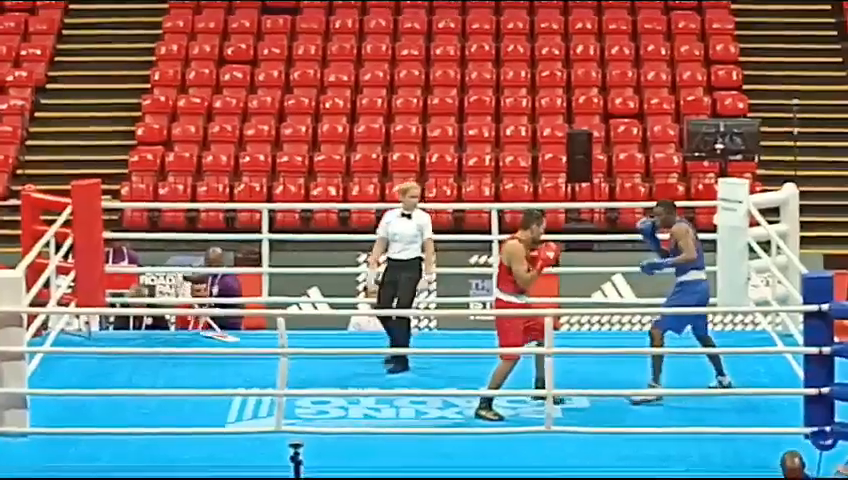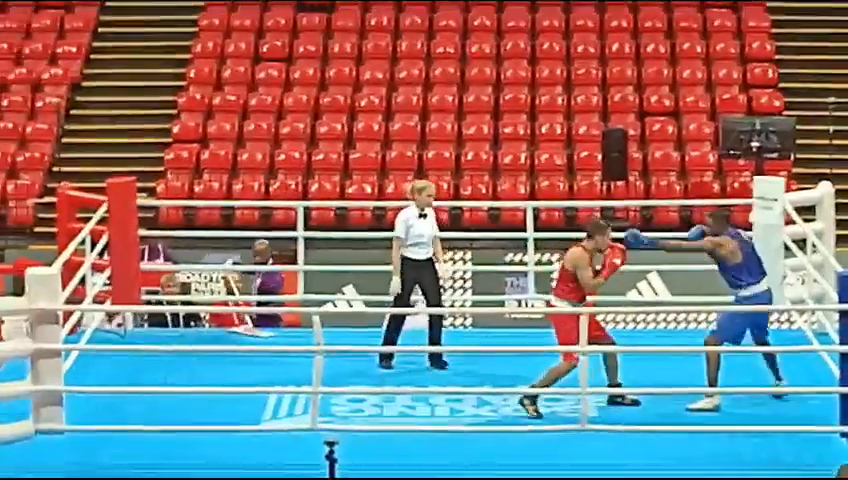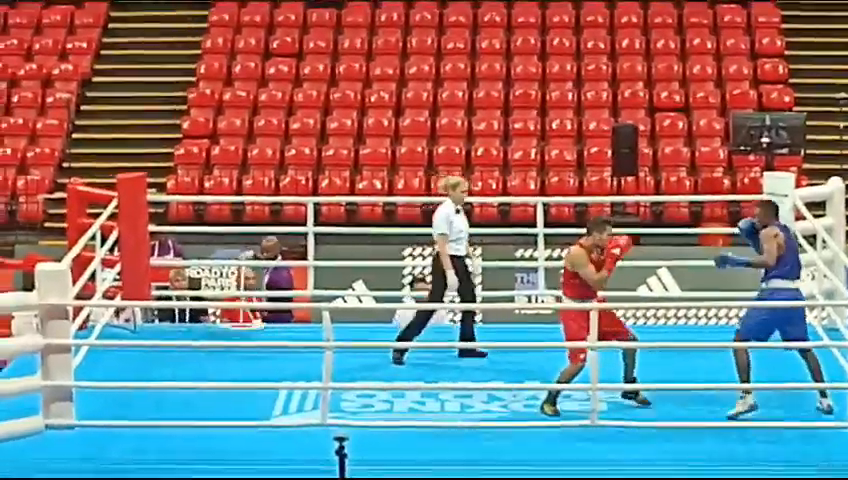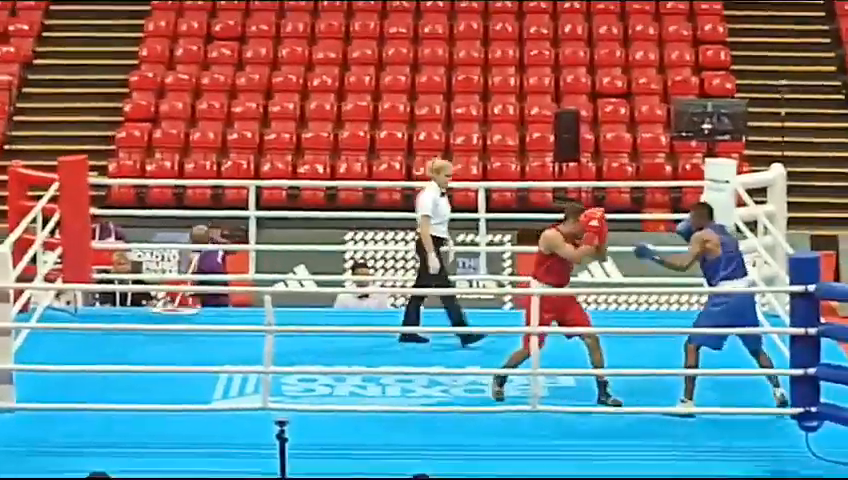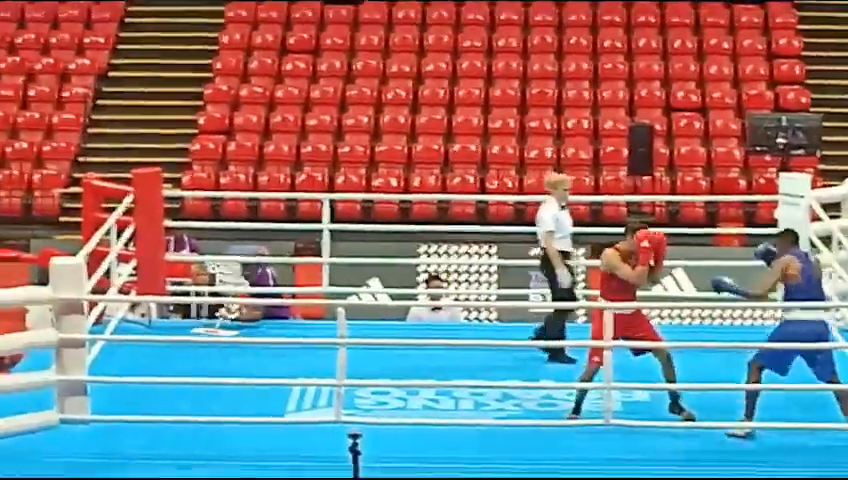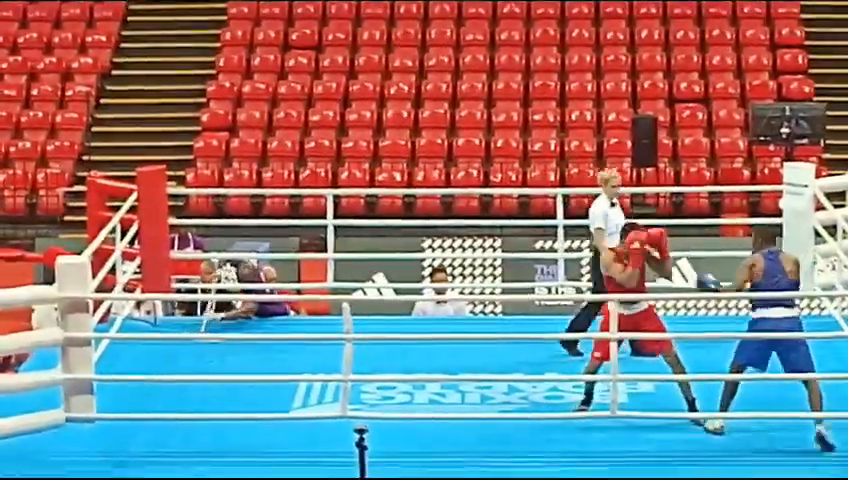
dt=0.4s
person 1, frame 1
left shoulder: (678, 228)
right shoulder: (681, 228)
left elbow: (691, 256)
right elbow: (671, 257)
left wrist: (661, 263)
right wrist: (651, 239)
left hip: (689, 287)
right hip: (699, 286)
left knee: (657, 331)
right knee: (701, 334)
left ankle: (655, 387)
right ankle: (722, 378)
person 1, frame 2
left shoulder: (718, 242)
right shoulder: (740, 236)
left elbow: (682, 247)
left wrist: (647, 241)
left hip: (748, 300)
right hip: (763, 294)
left knee: (712, 342)
right knee: (761, 341)
left ankle: (712, 398)
right ankle: (779, 380)
person 1, frame 3
left shoulder: (768, 232)
right shoulder: (788, 232)
left elbow: (769, 261)
left wrist: (737, 261)
right wrist: (753, 239)
left hip: (773, 294)
right hip: (793, 294)
left knee: (740, 341)
right knee: (804, 348)
left ankle: (747, 396)
right ankle: (824, 398)
person 1, frame 4
left shoulder: (701, 236)
right shoulder: (727, 234)
left elbow: (683, 265)
left wrist: (652, 255)
left hip: (724, 297)
right hip: (744, 294)
left knee: (692, 346)
right knee: (755, 348)
left ankle: (687, 402)
right ankle: (777, 389)
person 1, frame 5
left shoulder: (782, 262)
right shoulder: (814, 262)
left elbow: (761, 293)
left wrist: (731, 287)
left hip: (794, 325)
right hip: (818, 326)
left knee: (755, 366)
left ankle: (747, 424)
person 1, frame 6
left shoulder: (752, 261)
right shoulder: (793, 260)
left elbow: (734, 291)
left hip: (762, 323)
right hip: (790, 322)
left knee: (736, 369)
right knee: (809, 378)
left ankle: (719, 420)
right ankle: (819, 427)
person 2, frame 1
left shoulder: (523, 244)
right shoulder: (514, 247)
right elbow: (524, 283)
left wrist: (538, 259)
right wrist: (542, 262)
left hip: (519, 303)
right hip: (508, 305)
left knee: (542, 337)
right knee: (511, 357)
left ankle: (541, 387)
right ankle: (484, 405)
person 2, frame 2
left shoulder: (586, 253)
right shoulder: (579, 255)
left elbow: (590, 279)
right elbow: (591, 288)
left wrist: (608, 264)
right wrist: (610, 268)
left hip: (577, 309)
right hip: (563, 311)
left knee: (609, 345)
right knee: (571, 360)
left ankle: (615, 394)
right ankle: (530, 396)
person 2, frame 3
left shoulder: (595, 249)
right shoulder: (577, 253)
left elbow: (600, 271)
right elbow: (597, 283)
left wrist: (613, 253)
right wrist: (612, 257)
left hip: (593, 305)
right hip: (575, 310)
left knee: (629, 340)
right knee: (579, 361)
left ankle: (630, 388)
right ankle: (549, 400)
person 2, frame 4
left shoulder: (576, 237)
right shoulder: (551, 236)
left elbow: (601, 256)
right elbow: (579, 258)
left wrist: (601, 232)
right wrist: (592, 230)
left hip: (563, 295)
right hip: (540, 296)
left knee: (592, 339)
right knee: (531, 347)
left ankle: (603, 392)
right ankle: (499, 380)
person 2, frame 5
left shoulder: (636, 254)
right shoulder: (610, 255)
left elbow: (653, 278)
right elbow: (637, 280)
left wrist: (658, 254)
right wrist: (645, 252)
left hip: (631, 312)
right hip: (608, 314)
left knee: (664, 354)
right knee: (594, 364)
left ankle: (675, 403)
right ankle: (577, 408)
person 2, frame 6
left shoulder: (643, 251)
right shoulder: (608, 257)
left elbow: (666, 273)
right elbow: (629, 282)
left wrist: (663, 248)
right wrist: (636, 253)
left hip: (641, 310)
right hip: (616, 313)
left knee: (671, 355)
right knee: (596, 361)
left ankle: (692, 406)
right ankle: (587, 399)
person 3, frame 1
left shoulder: (423, 217)
right shoulder: (389, 216)
left elbow: (429, 248)
right elbow: (380, 245)
left wrist: (427, 275)
right wrist: (372, 270)
left hip: (412, 267)
right hip: (392, 266)
left knee: (402, 311)
right knee: (382, 308)
left ankle: (401, 360)
right ankle: (397, 348)
person 3, frame 2
left shoulder: (430, 214)
right shoulder: (405, 216)
left elbow: (435, 241)
right elbow: (397, 248)
left wrist: (441, 263)
right wrist: (396, 276)
left hip: (427, 266)
right hip: (408, 266)
left knee: (435, 307)
right knee: (400, 310)
left ankle: (436, 356)
right ankle: (386, 356)
person 3, frame 3
left shoulder: (459, 210)
right shoulder: (443, 212)
right elbow: (441, 245)
right wrist: (449, 272)
left hip: (459, 262)
right hip: (445, 263)
left knee: (469, 302)
left ankle: (467, 347)
right ankle: (400, 347)
person 3, frame 4
left shoulder: (441, 193)
right shoulder: (429, 195)
right elbow: (424, 228)
left wrist: (447, 244)
right wrist: (431, 255)
left hip: (434, 244)
right hip: (428, 245)
left knee: (422, 288)
right knee: (445, 289)
left ankle: (408, 332)
right ankle: (464, 334)
person 3, frame 5
left shoulder: (561, 207)
right shoulder: (549, 210)
right elbow: (549, 243)
left wrist: (570, 261)
right wrist: (560, 270)
left hip: (561, 258)
right hip: (552, 260)
left knee: (568, 302)
right knee: (563, 303)
left ankle: (543, 335)
right ankle: (556, 352)
person 3, frame 6
left shoulder: (615, 203)
right shoulder: (599, 207)
right elbow: (599, 240)
right hip: (603, 257)
right knee: (597, 301)
left ankle: (636, 346)
right ankle: (570, 340)
